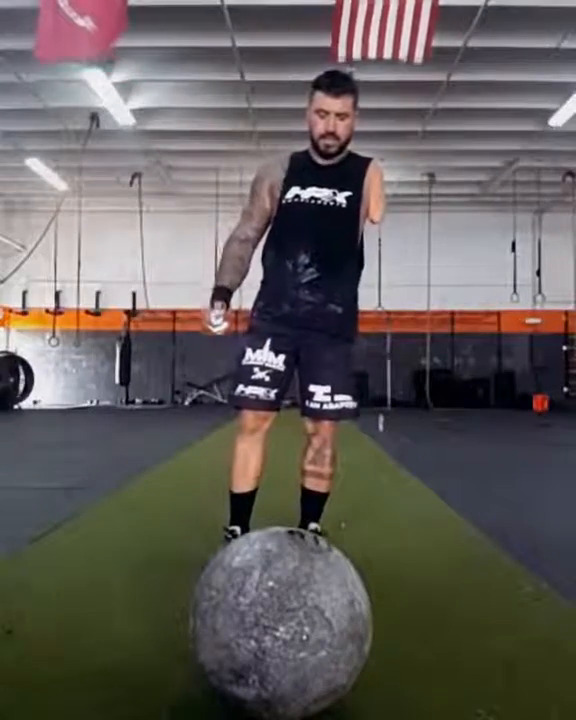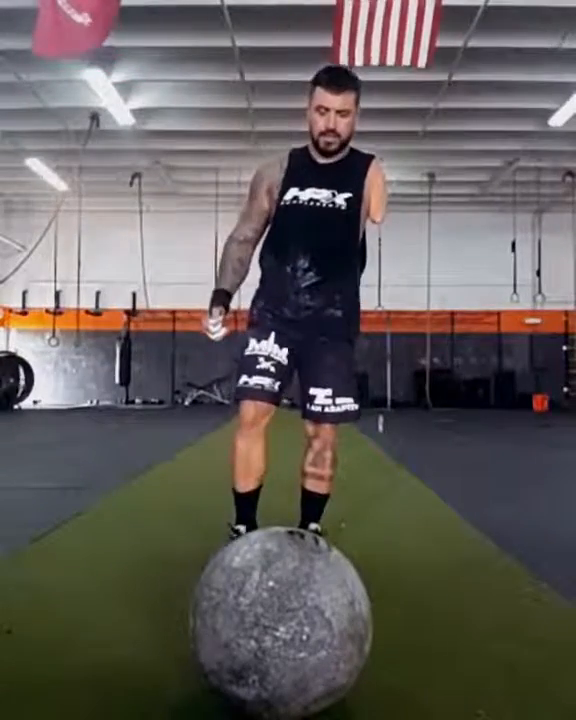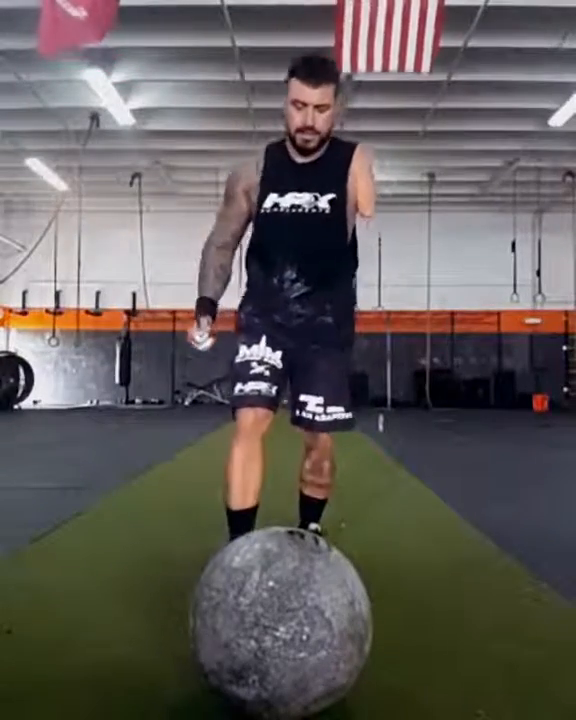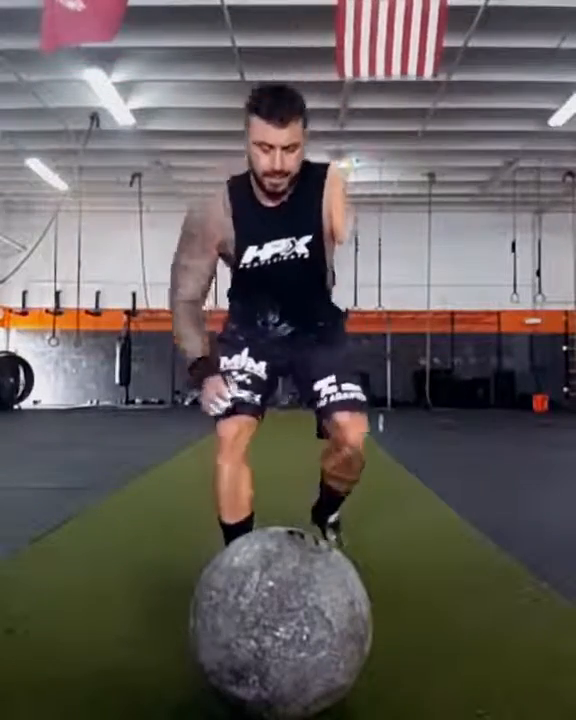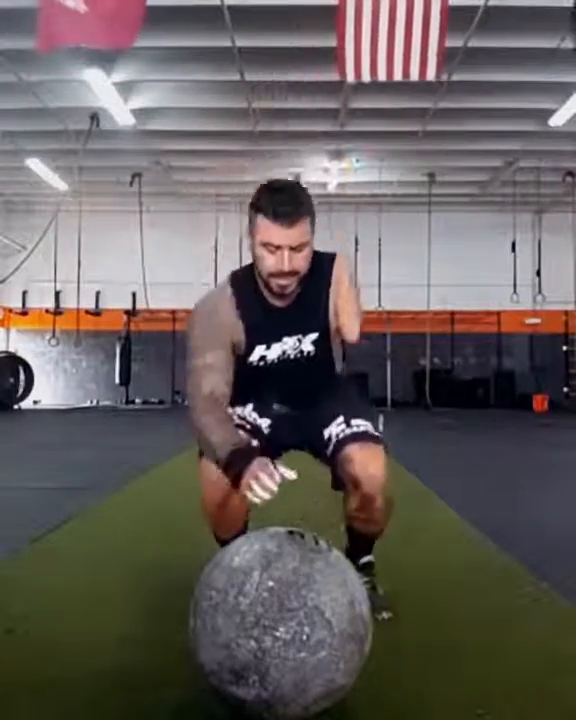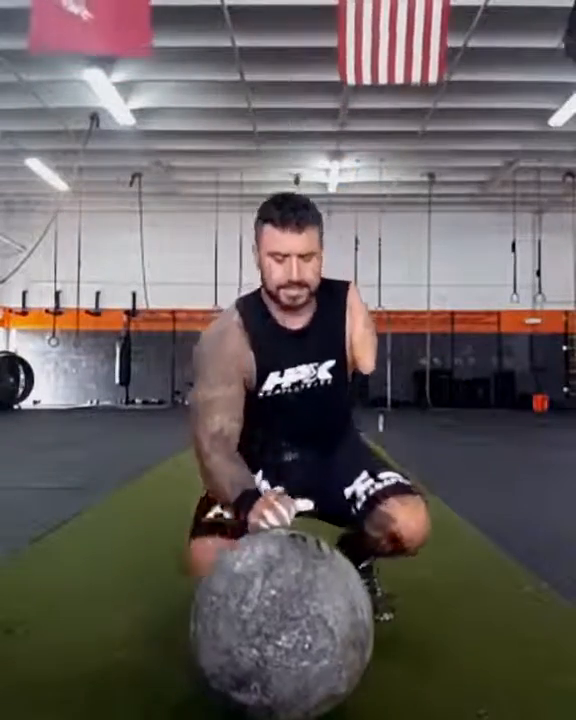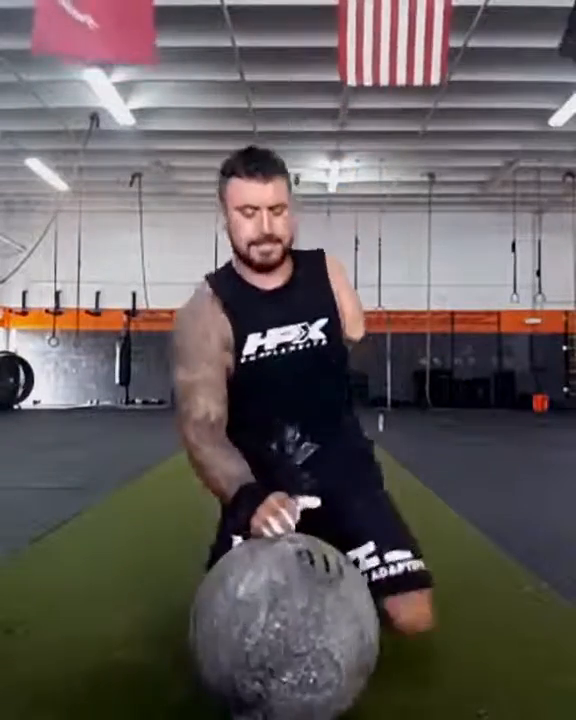
dt=0.3s
person 1, frame 1
left shoulder: (367, 174)
right shoulder: (277, 173)
right elbow: (245, 236)
right wrist: (222, 292)
left hip: (331, 325)
right hip: (272, 318)
left knee: (322, 430)
right knee: (252, 421)
left ankle: (309, 532)
right ankle: (236, 532)
person 1, frame 2
left shoulder: (369, 172)
right shoulder: (276, 172)
right elbow: (244, 238)
right wrist: (221, 297)
left hip: (332, 324)
right hip: (273, 315)
left knee: (322, 433)
right knee: (251, 416)
left ankle: (309, 533)
right ankle: (243, 530)
person 1, frame 3
left shoulder: (354, 162)
right shoulder: (254, 171)
right elbow: (222, 242)
right wrist: (206, 306)
left hip: (325, 325)
right hip: (263, 319)
left knee: (319, 441)
right knee: (249, 425)
left ankle: (308, 534)
person 1, frame 4
left shoulder: (328, 185)
right shoulder: (215, 214)
right elbow: (186, 300)
right wrist: (204, 368)
left hip: (316, 330)
right hip: (250, 332)
left knee: (352, 434)
right knee: (231, 439)
left ankle: (326, 519)
person 1, frame 5
left shoulder: (334, 274)
right shoulder: (220, 309)
right elbow: (207, 401)
right wrist: (240, 460)
left hip: (324, 397)
right hip: (256, 401)
left knee: (370, 472)
right knee: (218, 478)
left ankle: (359, 564)
person 1, frame 6
left shoulder: (346, 302)
right shoulder: (228, 338)
right elbow: (214, 442)
right wrist: (248, 500)
left hip: (333, 450)
right hip: (261, 462)
left knee: (411, 527)
right knee: (207, 560)
left ankle: (355, 562)
person 1, frame 7
left shoulder: (326, 270)
right shoulder: (205, 313)
right elbow: (201, 430)
right wrist: (248, 499)
left hip: (343, 465)
right hip: (260, 478)
left knee: (413, 617)
